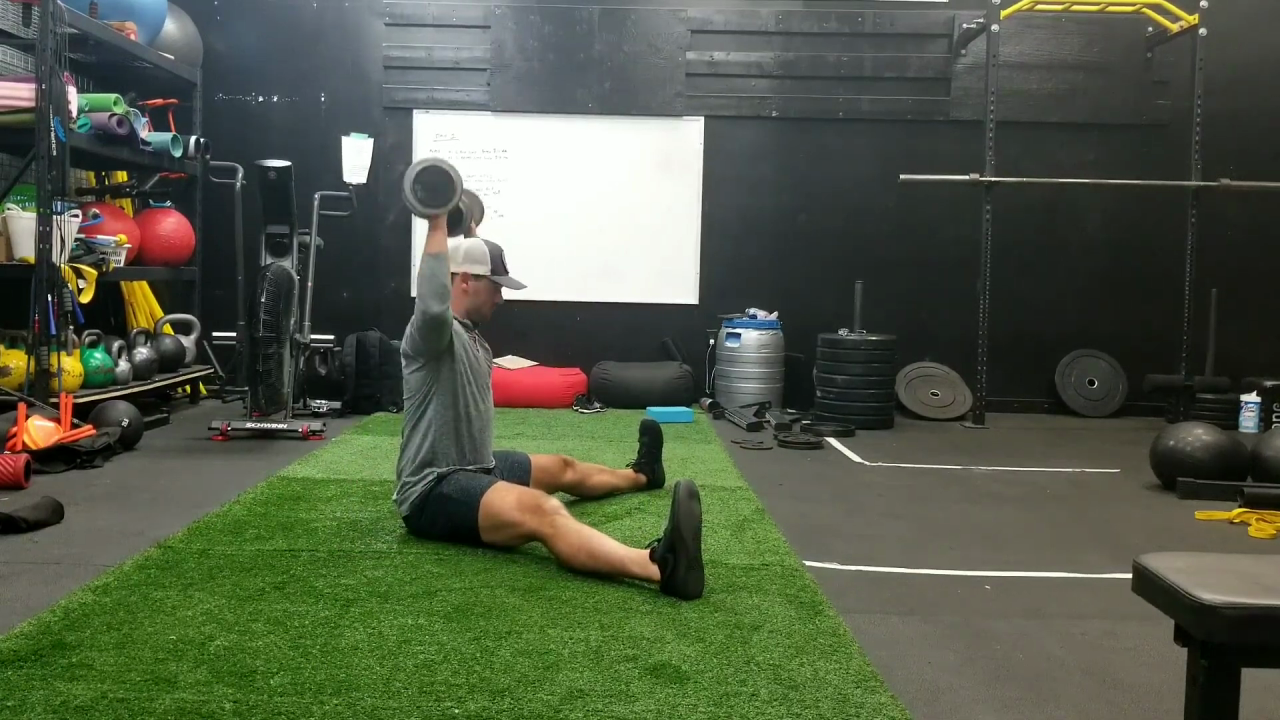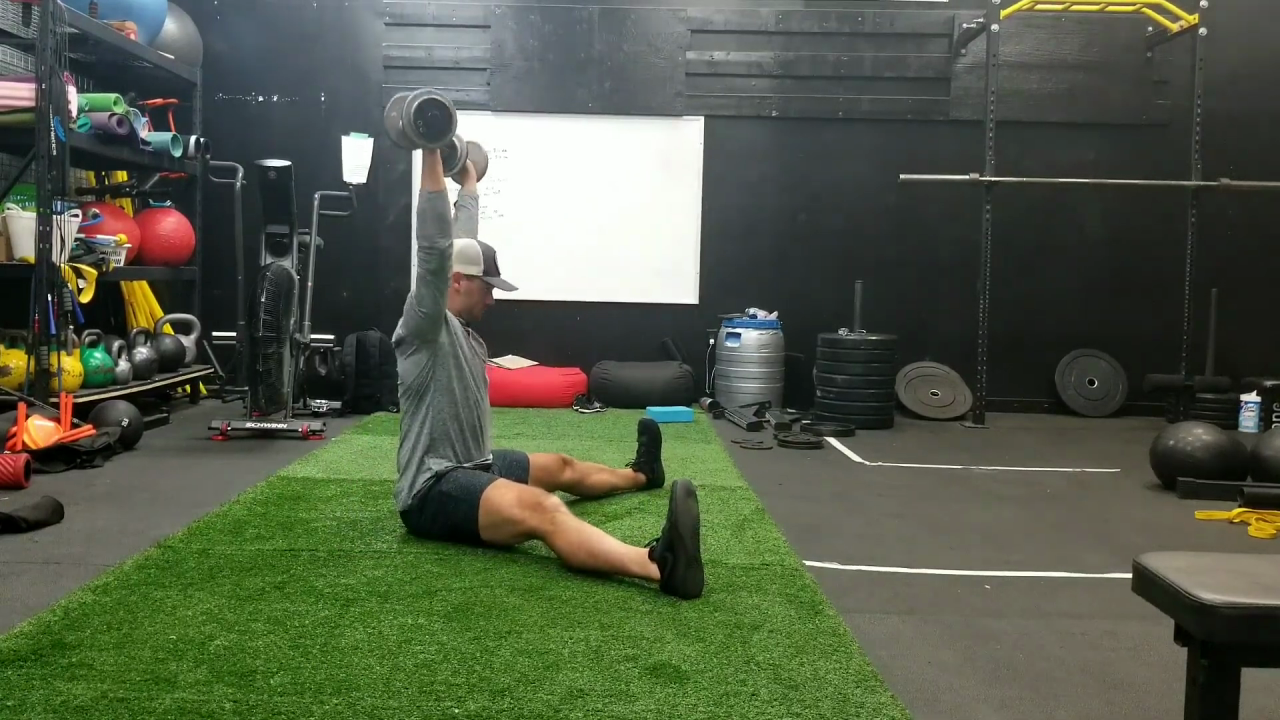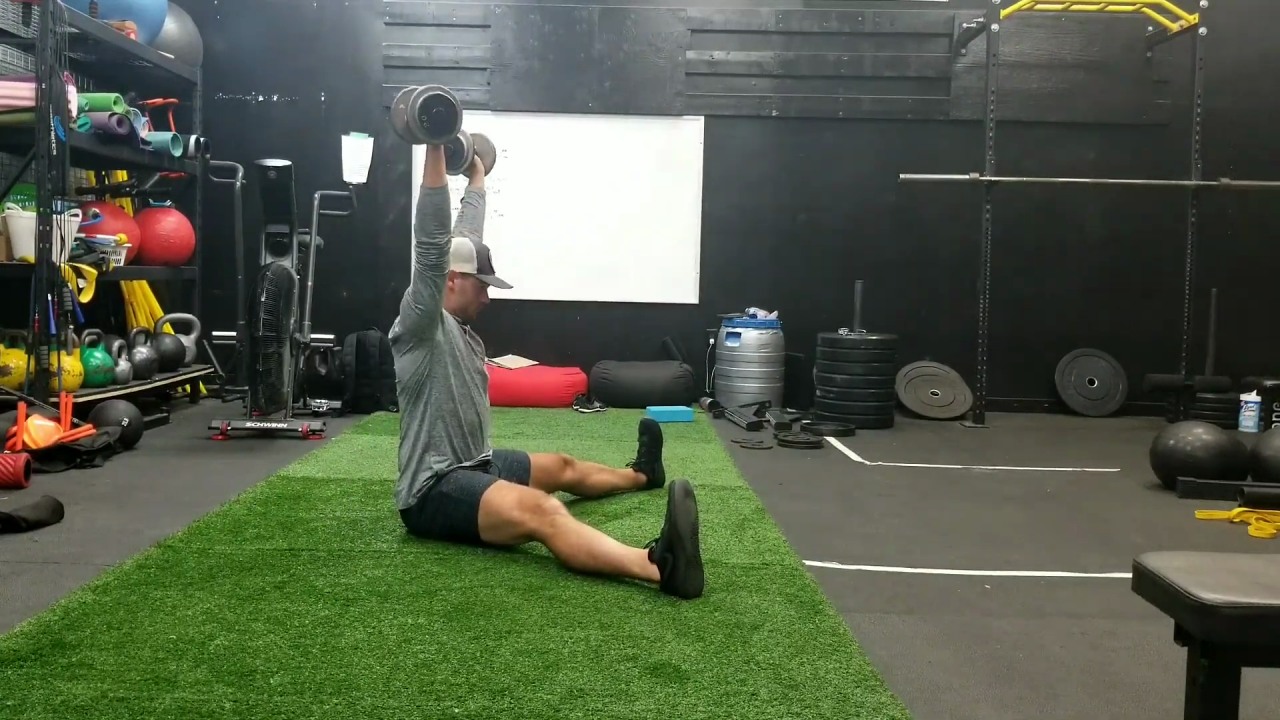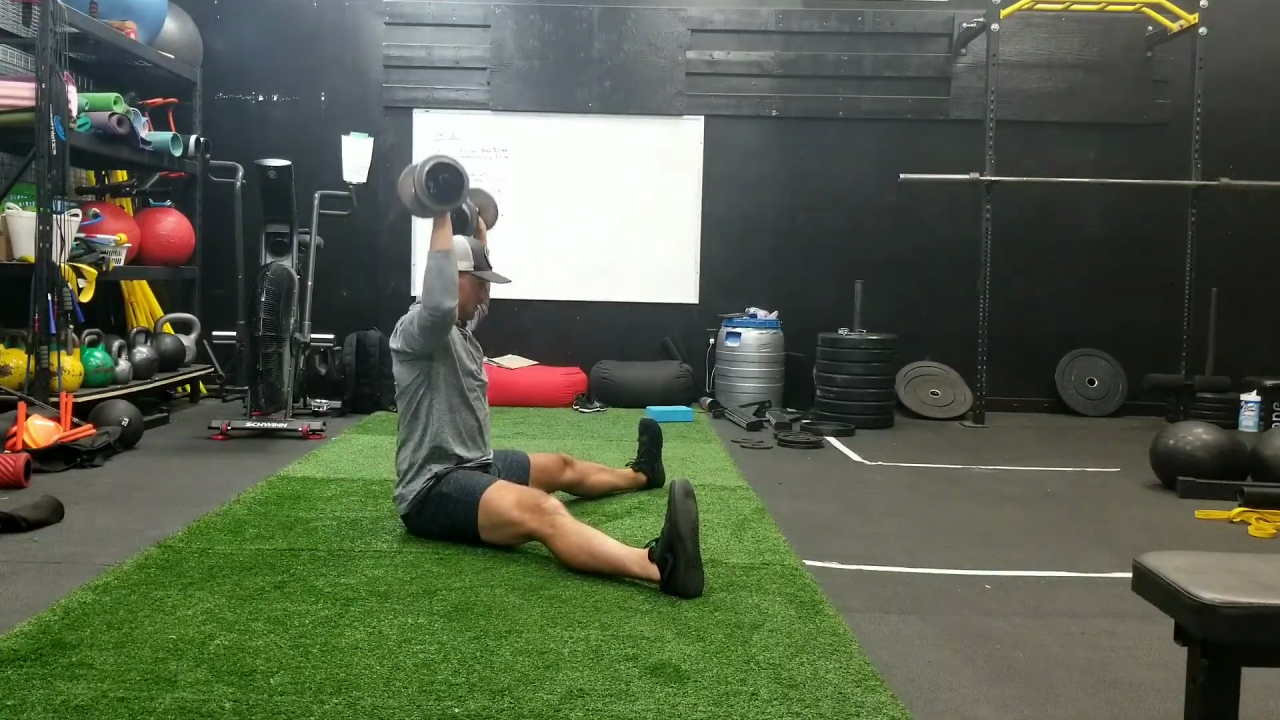
dt=0.4s
person 1, frame 1
left shoulder: (461, 328)
right shoulder: (435, 333)
right elbow: (432, 304)
left wrist: (470, 232)
right wrist: (437, 224)
left hip: (474, 468)
right hip: (434, 491)
left knee: (563, 468)
right knee: (541, 512)
left ankle: (641, 475)
right ankle: (659, 566)
person 1, frame 2
left shoulder: (454, 325)
right shoulder: (425, 327)
left elbow: (461, 242)
right elbow: (434, 248)
left wrist: (468, 183)
right wrist: (431, 155)
left hip: (472, 467)
right hip: (434, 489)
left knee: (562, 467)
right knee: (540, 510)
left ankle: (641, 474)
person 1, frame 3
left shoulder: (451, 323)
right shoulder: (421, 324)
left elbow: (465, 239)
right elbow: (432, 243)
left wrist: (476, 176)
right wrist: (434, 148)
left hip: (473, 466)
right hip: (434, 489)
left knee: (563, 468)
right knee: (540, 512)
left ankle: (641, 474)
right ankle: (660, 566)
person 1, frame 4
left shoulder: (452, 323)
right shoulder: (417, 323)
left elbow: (469, 301)
right elbow: (441, 304)
left wrist: (476, 229)
right wrist: (441, 220)
left hip: (473, 463)
right hip: (433, 487)
left knee: (562, 467)
right knee: (540, 511)
left ankle: (641, 474)
right ankle: (660, 567)
